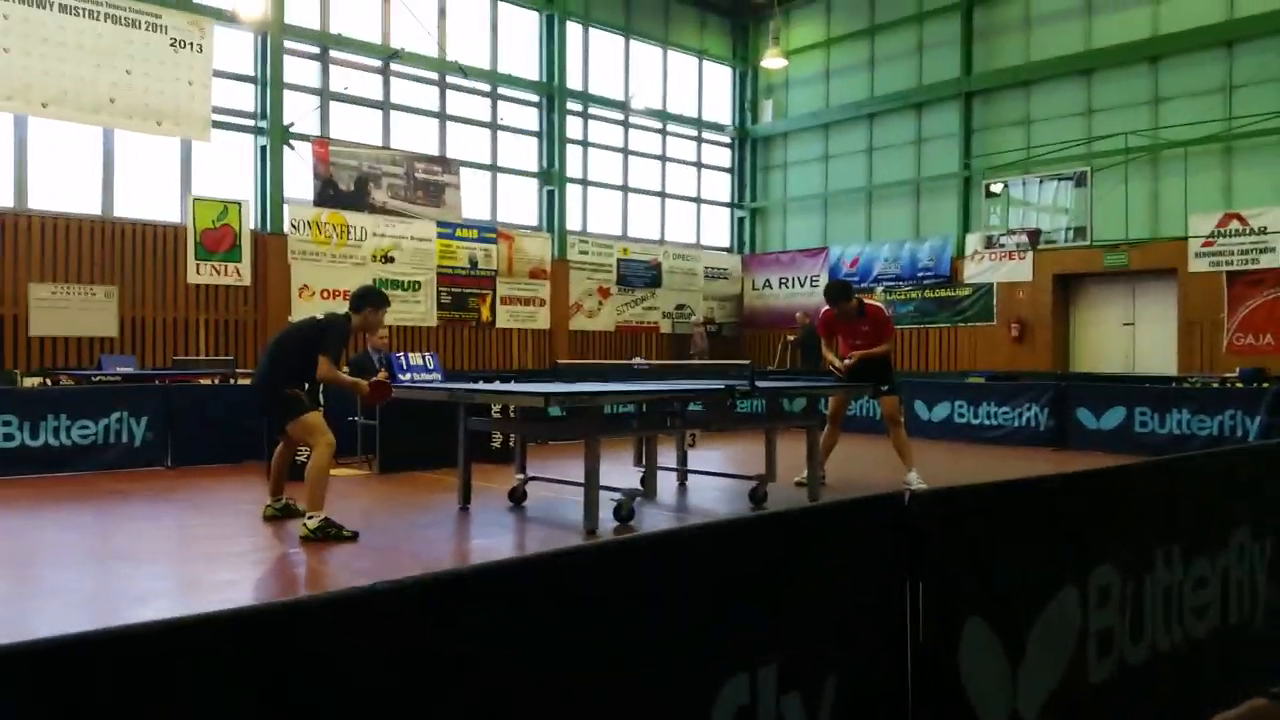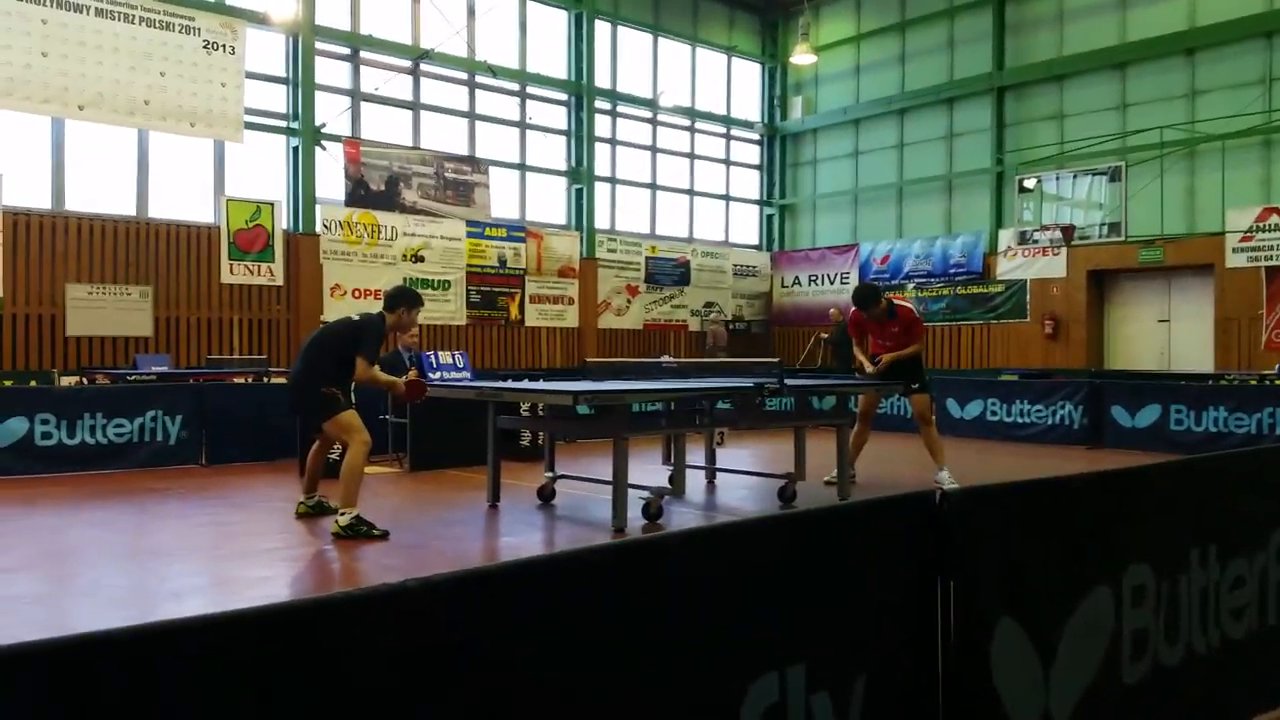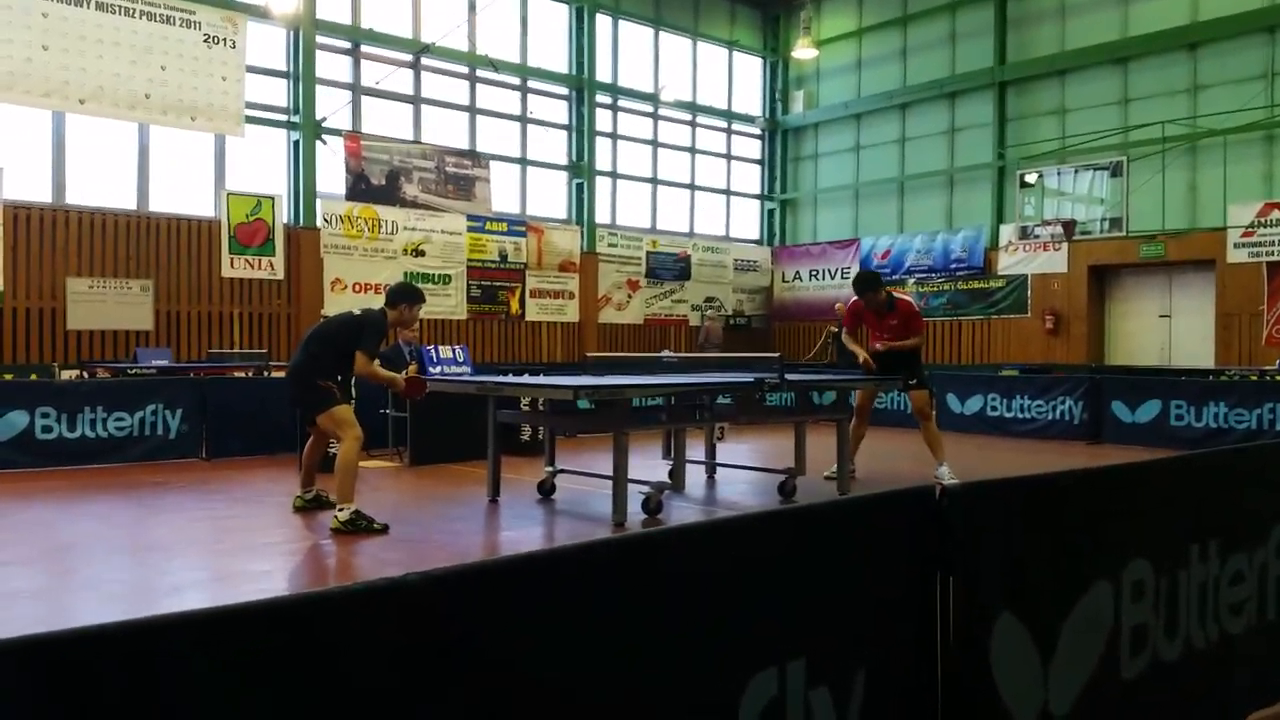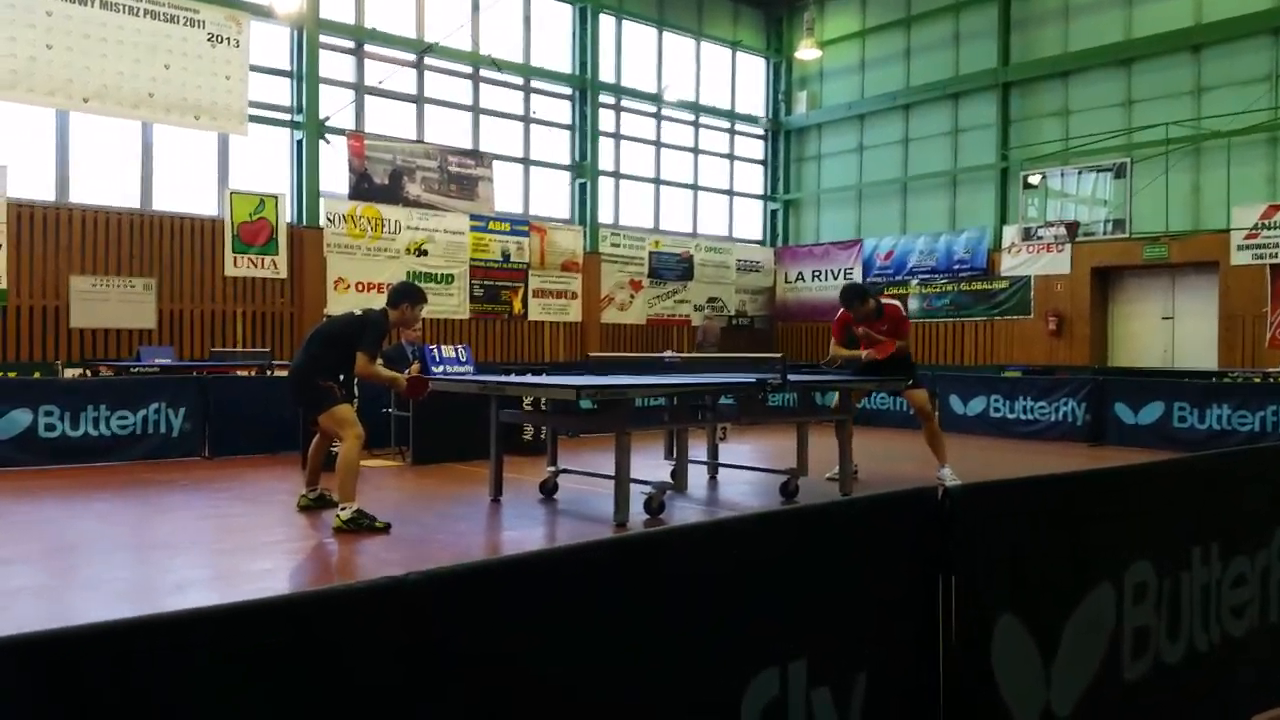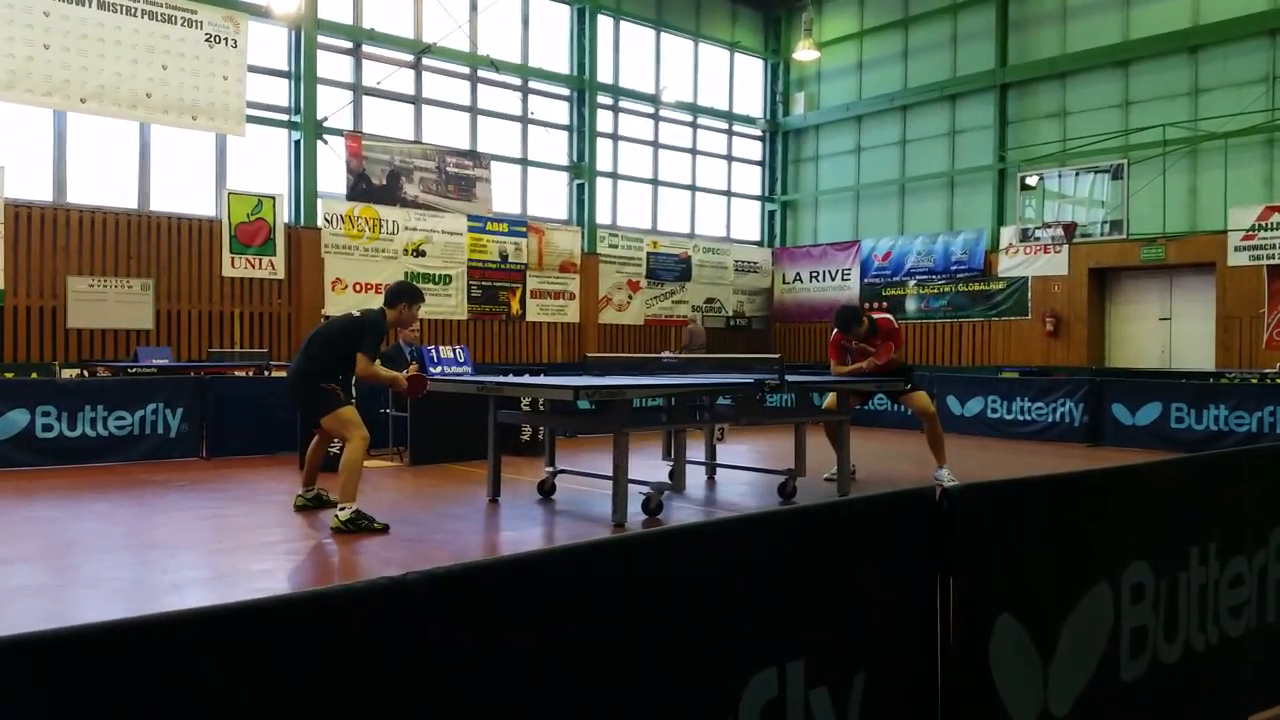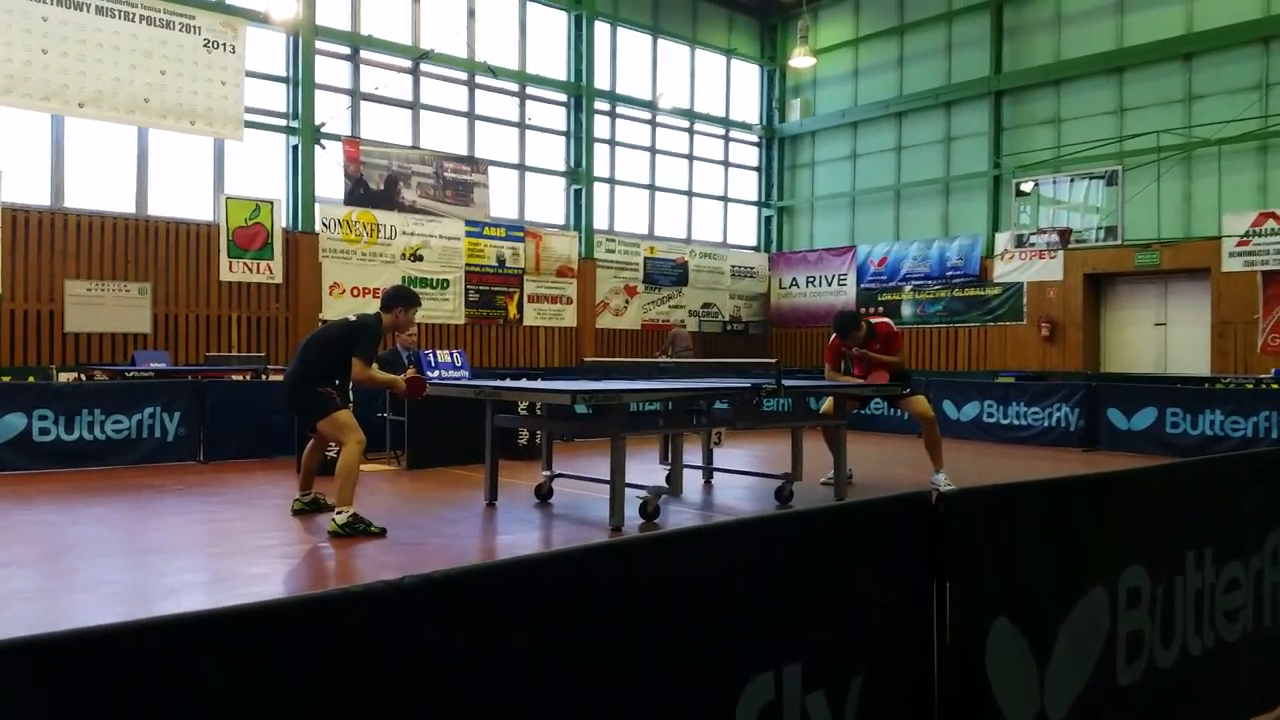
dt=0.4s
person 1, frame 1
left shoulder: (334, 323)
right shoulder: (339, 327)
left elbow: (321, 370)
right elbow: (324, 374)
left wrist: (355, 384)
right wrist: (354, 383)
left hip: (271, 380)
right hip: (279, 384)
left knee: (290, 440)
right knee: (324, 443)
left ankle: (276, 504)
right ankle: (314, 522)
person 1, frame 2
left shoulder: (369, 323)
right shoulder: (374, 327)
left elbow: (360, 369)
right elbow: (362, 374)
left wrist: (391, 382)
right wrist: (391, 382)
left hip: (304, 380)
right hip: (315, 384)
left knee: (326, 439)
right knee: (359, 441)
left ankle: (309, 501)
right ankle: (346, 519)
person 1, frame 3
left shoulder: (371, 318)
right shoulder: (376, 323)
left elbow: (361, 364)
right elbow: (361, 369)
left wrist: (392, 378)
right wrist: (391, 379)
left hip: (304, 373)
right hip: (312, 377)
left knee: (323, 433)
right knee: (352, 436)
left ankle: (307, 495)
right ankle: (345, 514)
person 1, frame 4
left shoulder: (372, 318)
right shoulder: (377, 323)
left elbow: (363, 364)
right elbow: (362, 369)
left wrist: (396, 378)
right wrist: (393, 379)
left hip: (307, 373)
right hip: (314, 376)
left knee: (328, 432)
right knee: (352, 435)
left ankle: (311, 494)
right ankle: (347, 513)
person 1, frame 5
left shoulder: (370, 319)
right shoulder: (375, 323)
left elbow: (363, 364)
right elbow: (363, 370)
left wrist: (395, 376)
right wrist: (393, 379)
left hip: (305, 375)
right hip: (314, 379)
left knee: (326, 433)
right knee: (358, 436)
left ankle: (307, 494)
right ankle: (346, 513)
person 1, frame 6
left shoulder: (367, 324)
right shoulder: (372, 328)
left elbow: (361, 368)
right elbow: (359, 374)
left wrist: (394, 379)
right wrist: (391, 381)
left hip: (303, 379)
right hip: (310, 383)
left knee: (322, 437)
right knee: (354, 440)
left ankle: (304, 498)
right ankle: (343, 517)
person 2, frame 1
left shoulder: (877, 311)
right shoulder: (827, 315)
left elbow: (889, 345)
right elbow: (826, 346)
left wrist: (864, 354)
right wrist: (834, 360)
left hip: (877, 363)
right hip: (848, 364)
left knee: (893, 418)
right knee: (833, 417)
left ankle: (911, 473)
person 2, frame 2
left shoulder: (907, 311)
right shoulder: (857, 315)
left elbow: (920, 345)
right elbow: (857, 345)
left wrist: (893, 356)
right wrist: (865, 362)
left hip: (908, 362)
right hip: (879, 362)
left knee: (924, 417)
right knee: (863, 415)
left ankle: (942, 472)
right ankle: (847, 468)
person 2, frame 3
left shoulder: (906, 305)
right shoulder: (856, 306)
left elbow: (920, 339)
right elbow: (846, 335)
left wrist: (891, 345)
right wrist: (860, 352)
left hip: (906, 357)
right hip: (877, 357)
left knee: (923, 412)
right knee: (861, 410)
left ankle: (942, 467)
right ankle: (847, 464)
person 2, frame 4
left shoulder: (894, 309)
right shoulder: (843, 316)
left elbow: (904, 347)
right elbow: (834, 350)
left wrist: (874, 337)
right wrist: (860, 353)
left hip: (898, 364)
right hip: (867, 364)
left knee: (925, 411)
left ankle: (944, 468)
person 2, frame 5
left shoulder: (887, 322)
right shoulder: (839, 335)
left elbow: (898, 360)
right elbow: (835, 370)
left wrist: (868, 350)
right wrist: (862, 365)
left hip: (894, 373)
right hip: (862, 375)
left knee: (928, 412)
right knee: (828, 410)
left ankle: (942, 469)
person 2, frame 6
left shoulder: (886, 327)
right shoulder: (837, 339)
left elbow: (899, 362)
right elbow: (830, 372)
left wrist: (868, 355)
right wrist: (853, 382)
left hip: (893, 377)
right hip: (861, 379)
left knee: (927, 416)
right knee: (827, 414)
left ankle: (938, 473)
